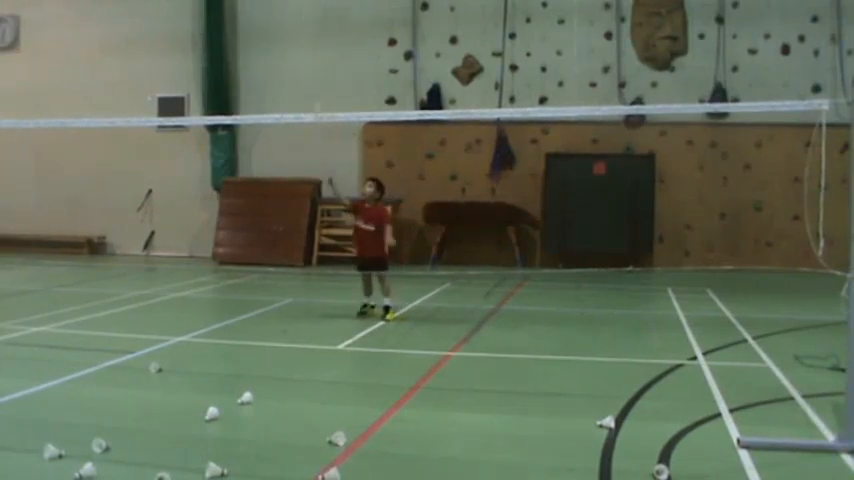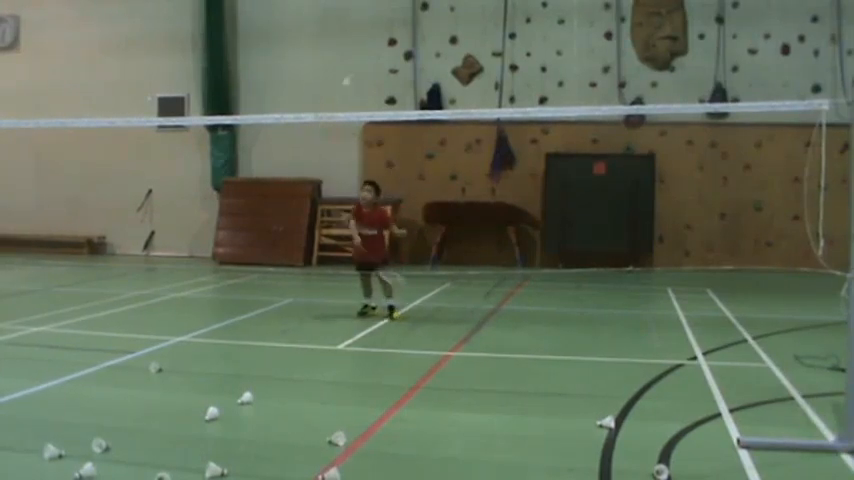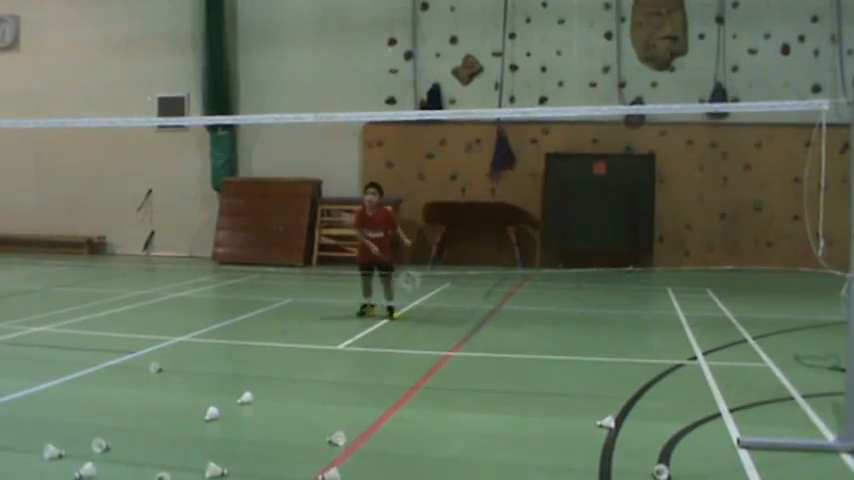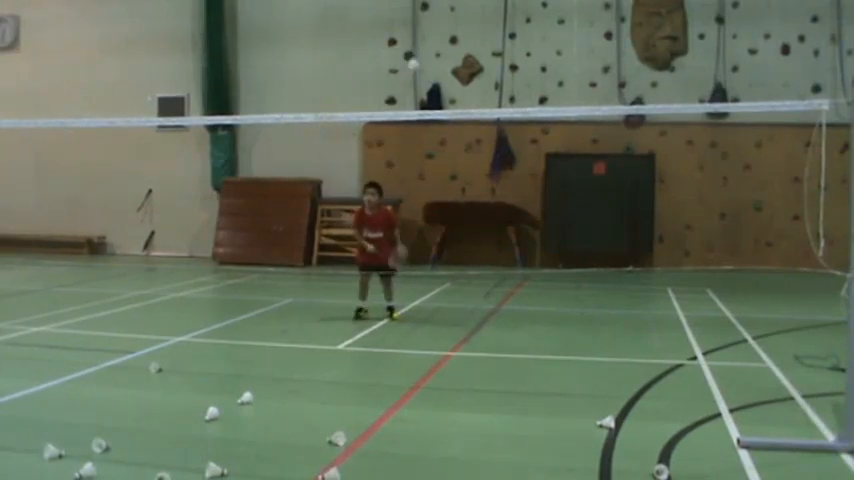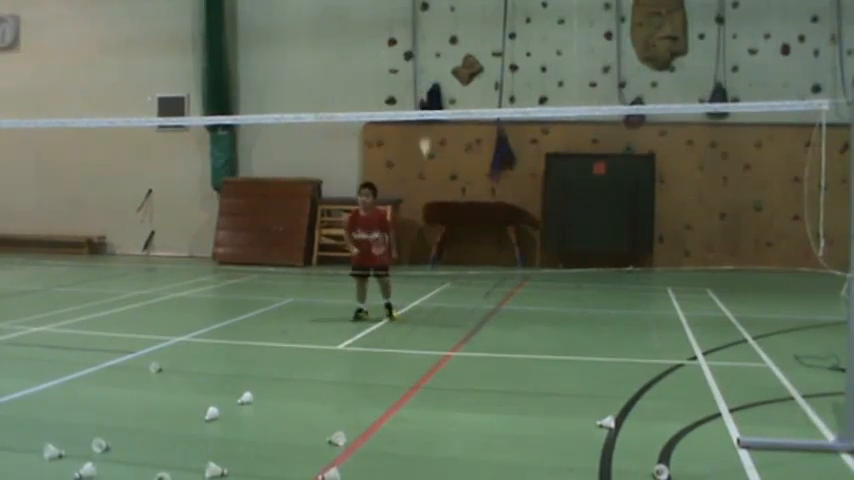
dt=0.2s
person 1, frame 1
left shoulder: (381, 209)
right shoulder: (359, 205)
left elbow: (387, 225)
right elbow: (344, 201)
left wrist: (389, 238)
right wrist: (333, 187)
left hip: (378, 251)
right hip: (363, 250)
left knee: (382, 276)
right knee: (366, 277)
left ankle: (388, 306)
right ankle: (368, 303)
person 1, frame 2
left shoulder: (380, 212)
right shoulder: (357, 209)
left elbow: (390, 226)
right elbow: (352, 224)
left wrist: (398, 232)
right wrist: (356, 237)
left hip: (378, 252)
right hip: (362, 252)
left knee: (384, 278)
right knee: (364, 278)
left ankle: (391, 306)
right ankle: (369, 305)
person 1, frame 3
left shoulder: (386, 213)
right shoulder: (361, 213)
left elbow: (396, 228)
right elbow: (359, 233)
left wrist: (405, 239)
right wrist: (370, 246)
left hip: (385, 253)
right hip: (366, 252)
left knee: (386, 280)
right knee: (365, 279)
left ankle: (390, 307)
right ankle: (368, 304)
person 1, frame 4
left shoulder: (386, 213)
right shoulder: (360, 213)
left elbow: (395, 230)
right elbow: (357, 232)
left wrist: (397, 247)
right wrist: (366, 244)
left hip: (384, 254)
right hip: (366, 254)
left knee: (387, 281)
right knee: (363, 279)
left ankle: (390, 307)
right ankle: (362, 307)
person 1, frame 5
left shoulder: (380, 215)
right shoulder: (354, 215)
left elbow: (389, 232)
right elbow: (347, 234)
left wrist: (393, 249)
right wrist: (352, 247)
left hip: (378, 255)
right hip: (360, 256)
left knee: (384, 280)
right knee: (360, 282)
left ankle: (388, 304)
right ankle: (362, 309)
